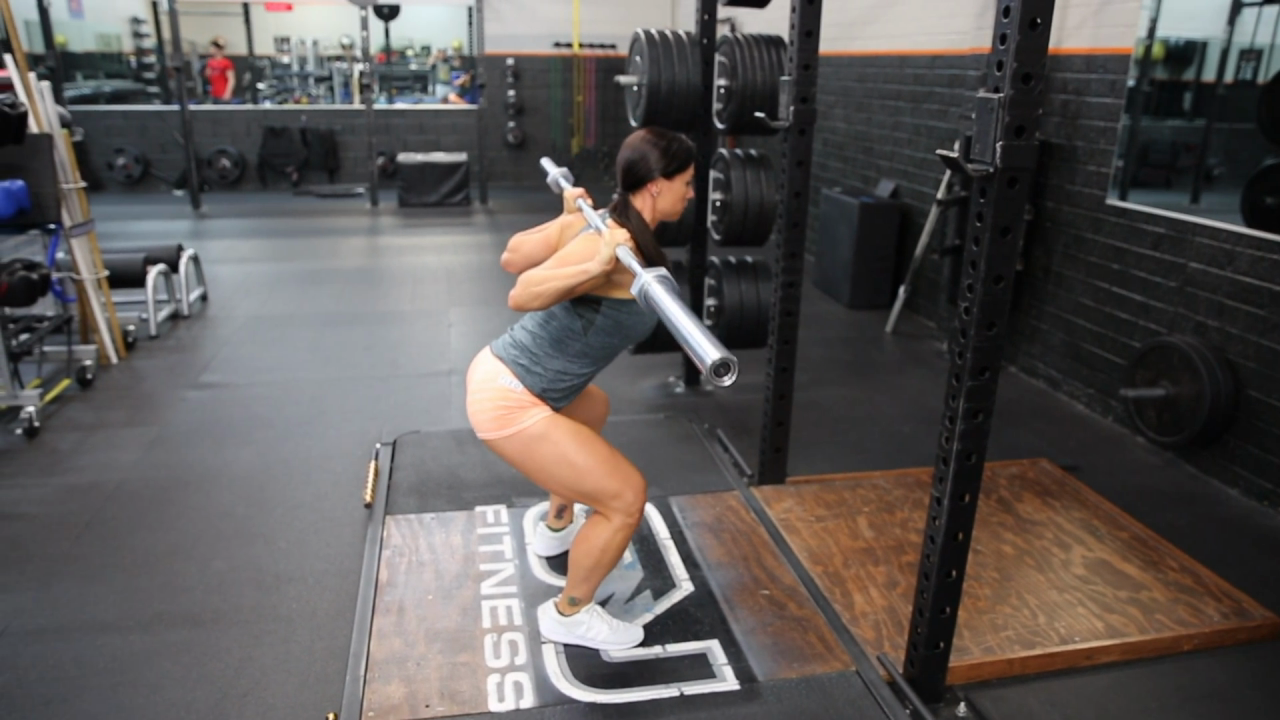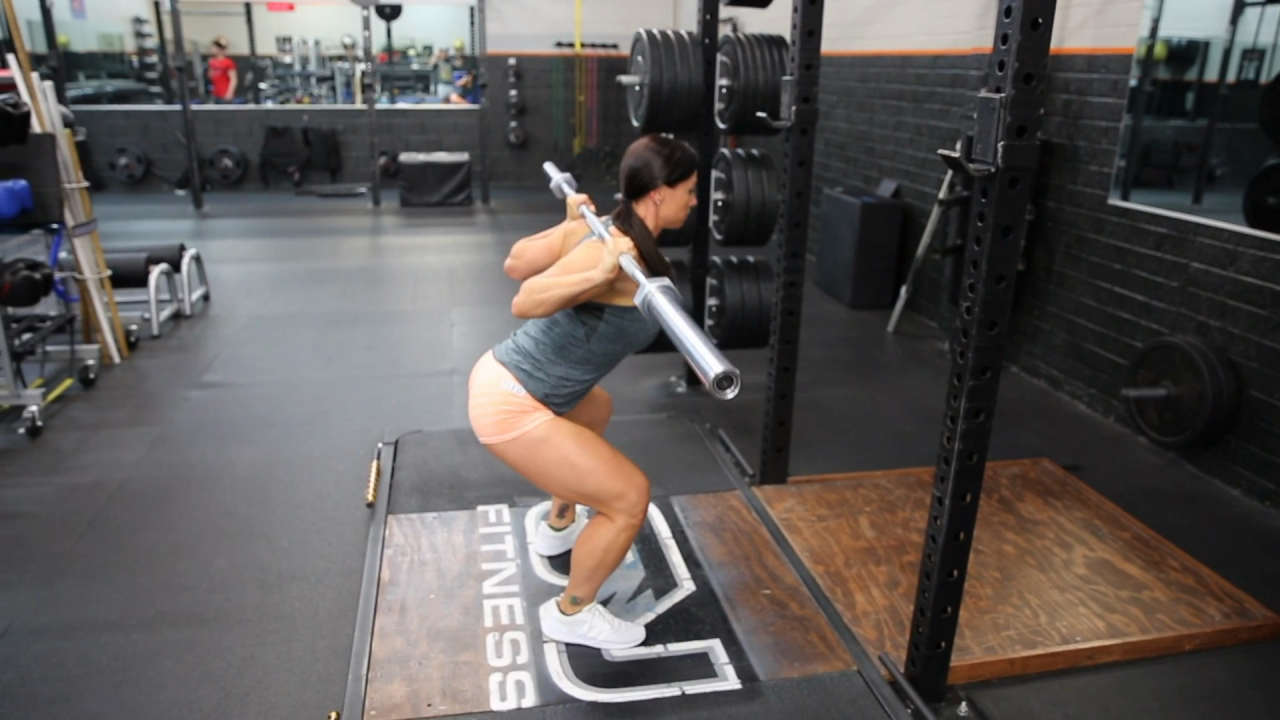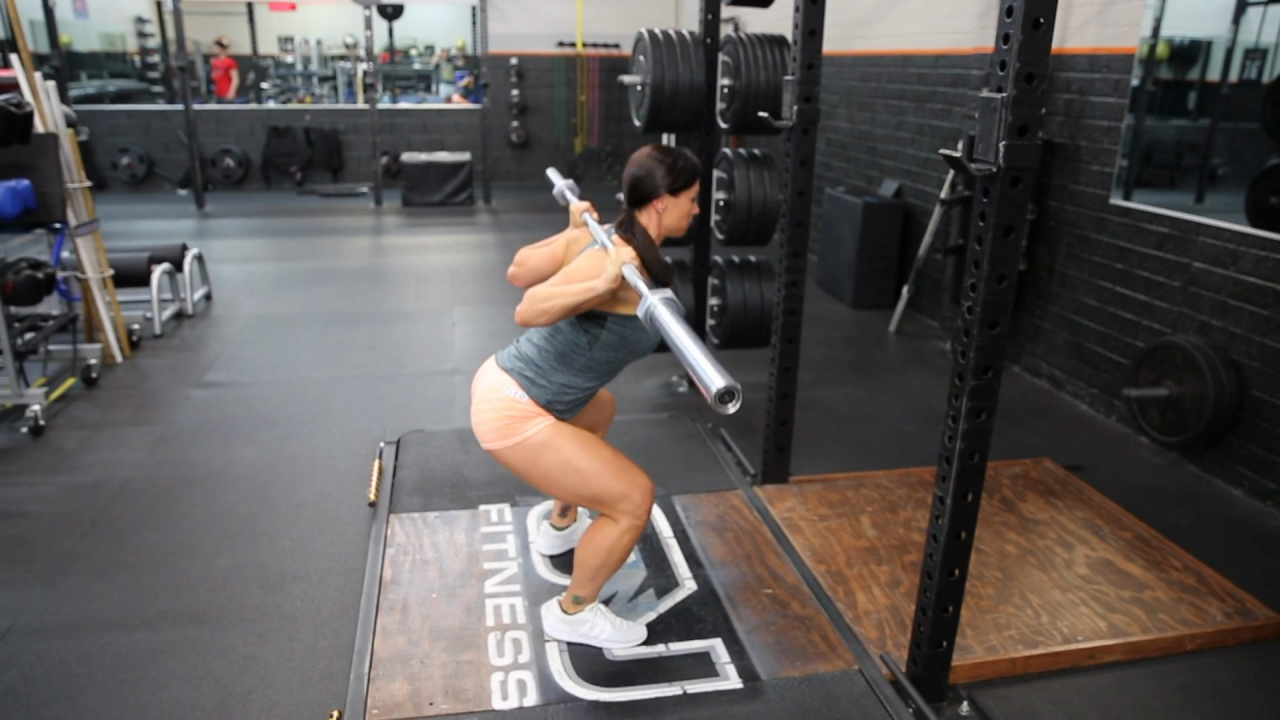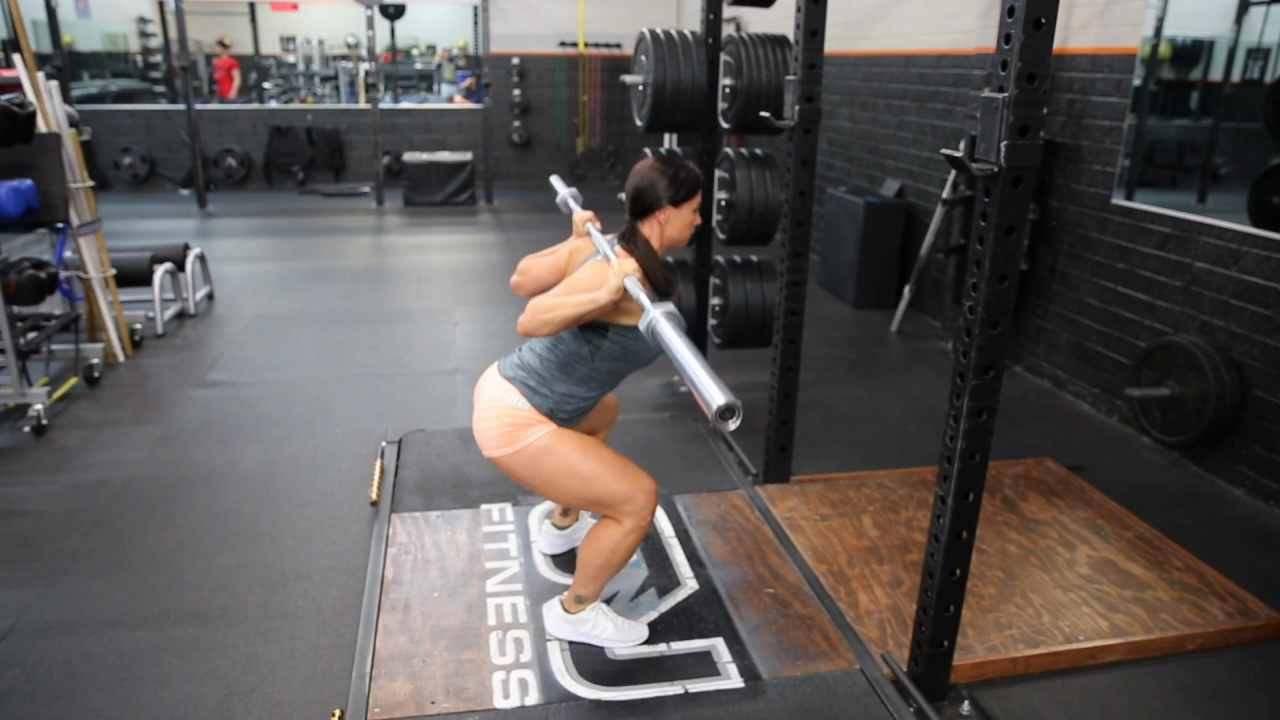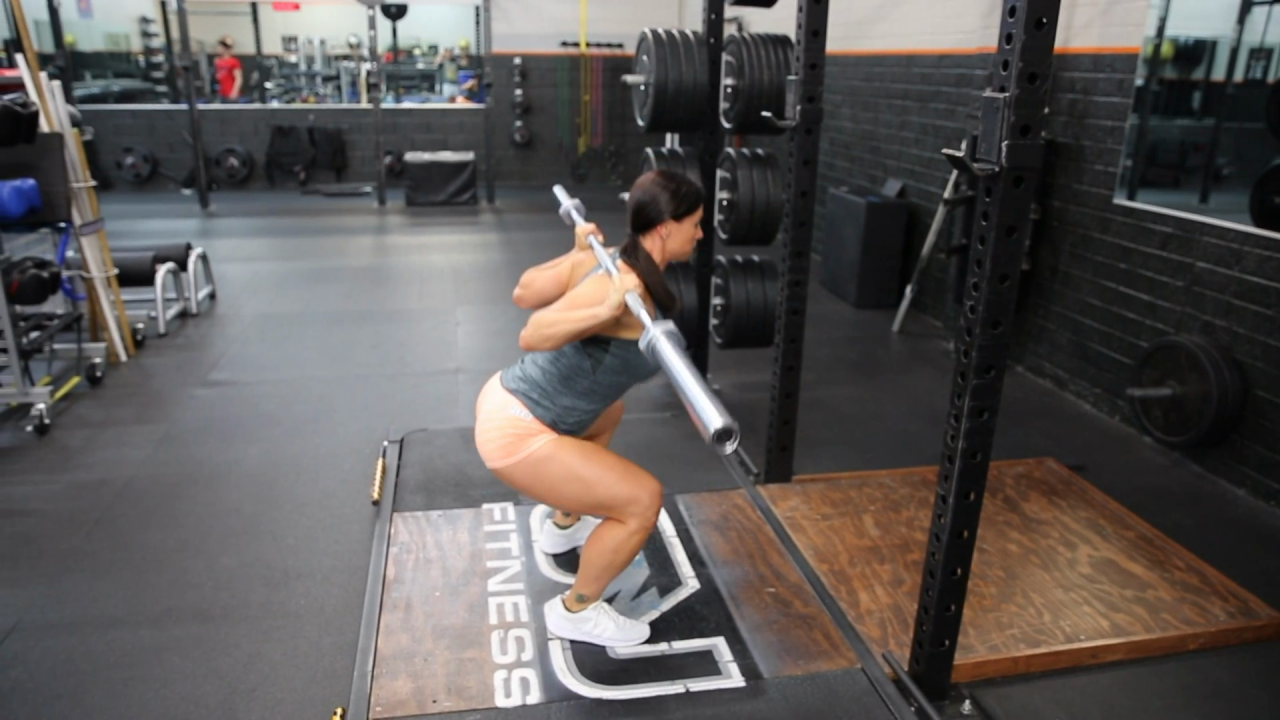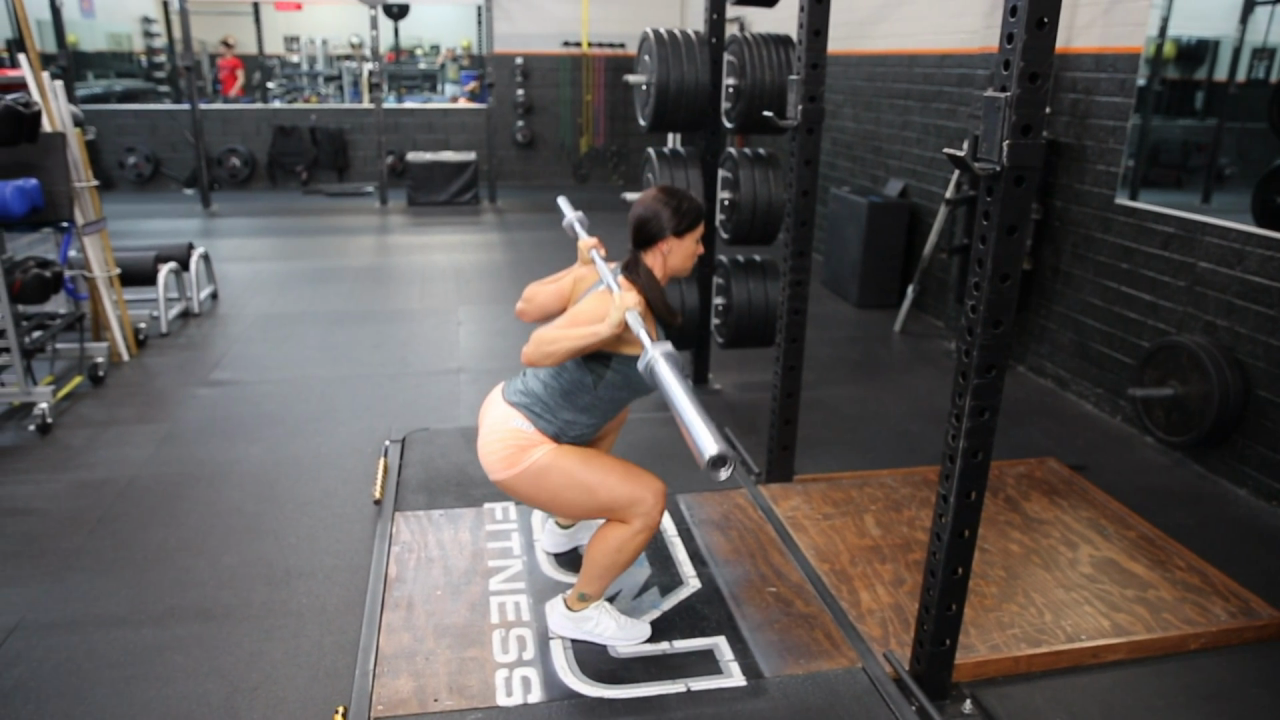
dt=0.1s
person 1, frame 1
left shoulder: (592, 224)
right shoulder: (607, 242)
left elbow: (511, 257)
right elbow: (521, 295)
left wrist: (566, 217)
right wrist: (595, 267)
left hip: (502, 375)
right hip: (508, 402)
left knee: (593, 411)
right knee: (625, 497)
left ankle: (558, 527)
right ankle: (569, 615)
person 1, frame 2
left shoulder: (594, 230)
right shoulder: (609, 250)
left elbow: (514, 262)
right elbow: (525, 302)
left wrist: (570, 222)
right wrist: (599, 276)
left hip: (504, 378)
right hip: (510, 406)
left knee: (596, 411)
right knee: (629, 497)
left ankle: (559, 526)
right ankle: (571, 614)
person 1, frame 3
left shoulder: (598, 238)
right shoulder: (613, 261)
left elbow: (518, 271)
right elbow: (527, 312)
left wrist: (572, 229)
right wrist: (602, 284)
left hip: (506, 384)
right hip: (511, 413)
left knee: (600, 410)
right knee: (633, 498)
left ankle: (561, 526)
right ankle: (572, 613)
person 1, frame 4
left shoulder: (600, 247)
right shoulder: (614, 272)
left elbow: (520, 279)
right elbow: (530, 321)
left wrist: (576, 237)
right wrist: (605, 297)
left hip: (508, 391)
right hip: (513, 420)
left knee: (604, 411)
right knee: (637, 499)
left ankle: (563, 525)
right ankle: (574, 612)
person 1, frame 5
left shoulder: (604, 261)
right shoulder: (619, 283)
left elbow: (523, 293)
right elbow: (532, 336)
left wrist: (577, 251)
right wrist: (605, 311)
left hip: (508, 402)
right hip: (514, 433)
left knee: (608, 411)
right knee: (642, 500)
left ankle: (564, 525)
right ankle: (576, 611)
person 1, frame 6
left shoulder: (604, 275)
right shoulder: (619, 301)
left elbow: (526, 306)
right elbow: (534, 352)
left wrist: (580, 265)
right wrist: (606, 329)
left hip: (511, 411)
right hip: (516, 444)
left knee: (611, 414)
right knee: (646, 500)
left ankle: (566, 524)
right ankle: (578, 610)
